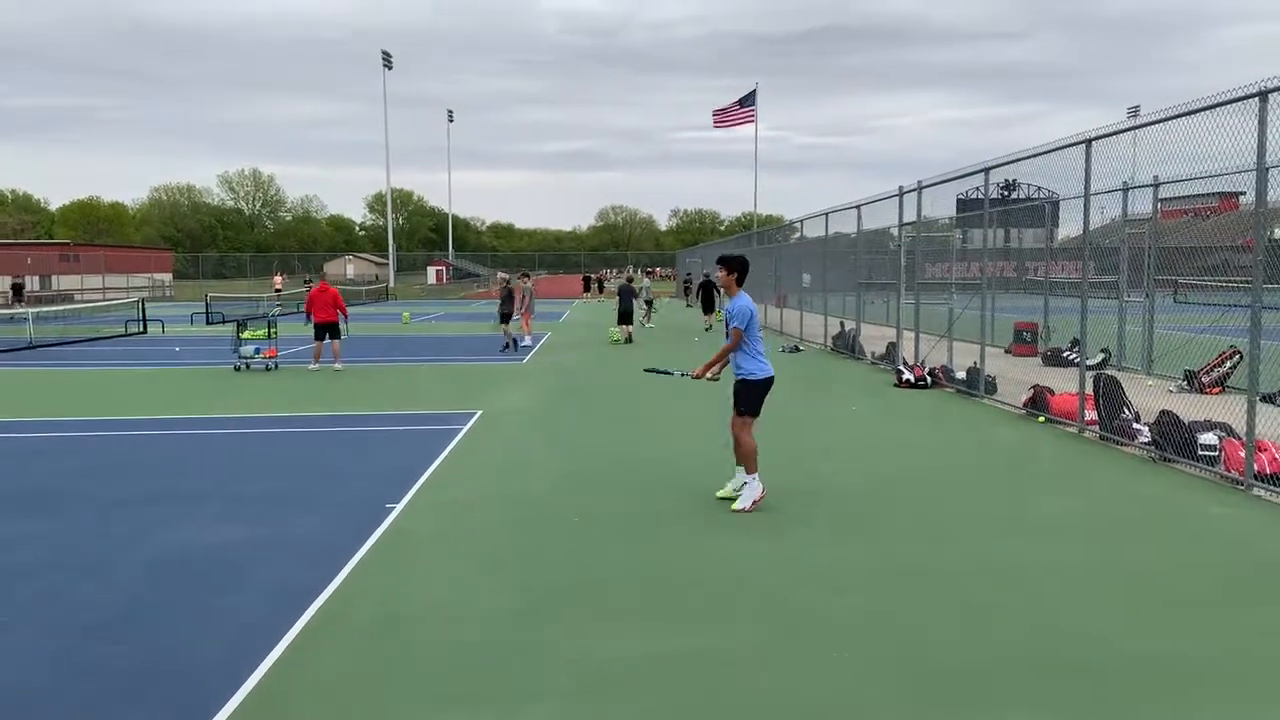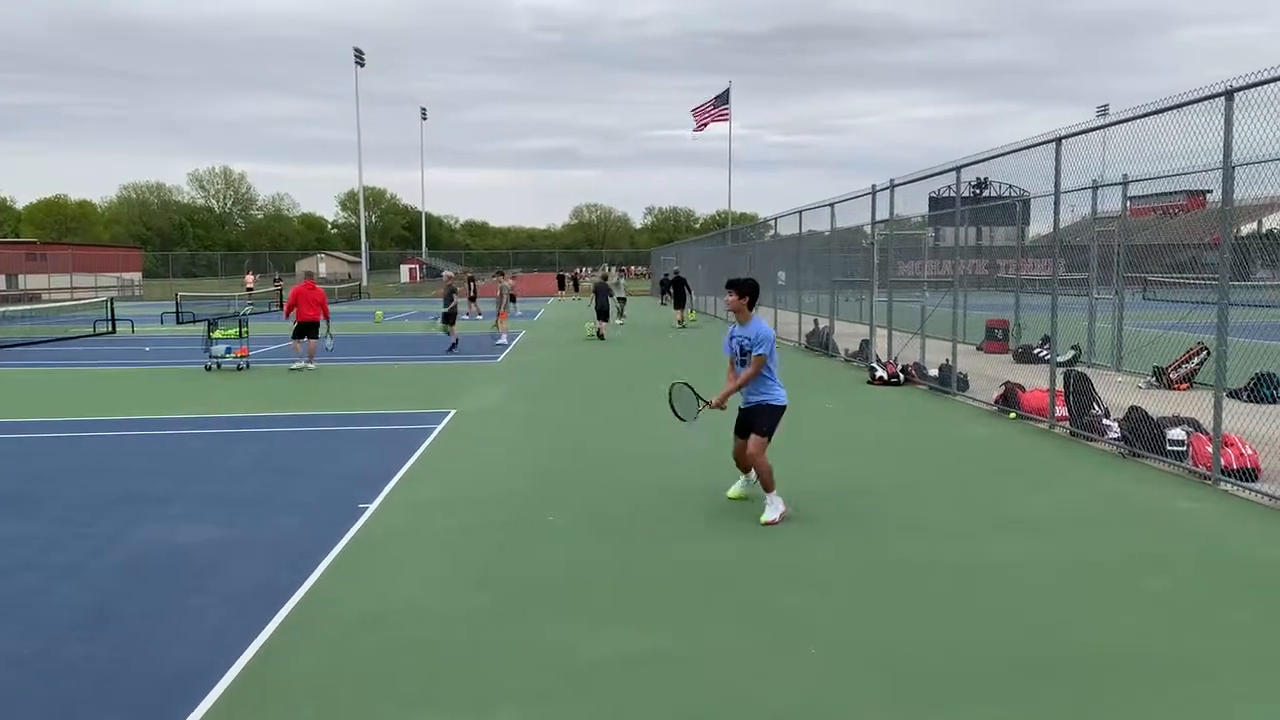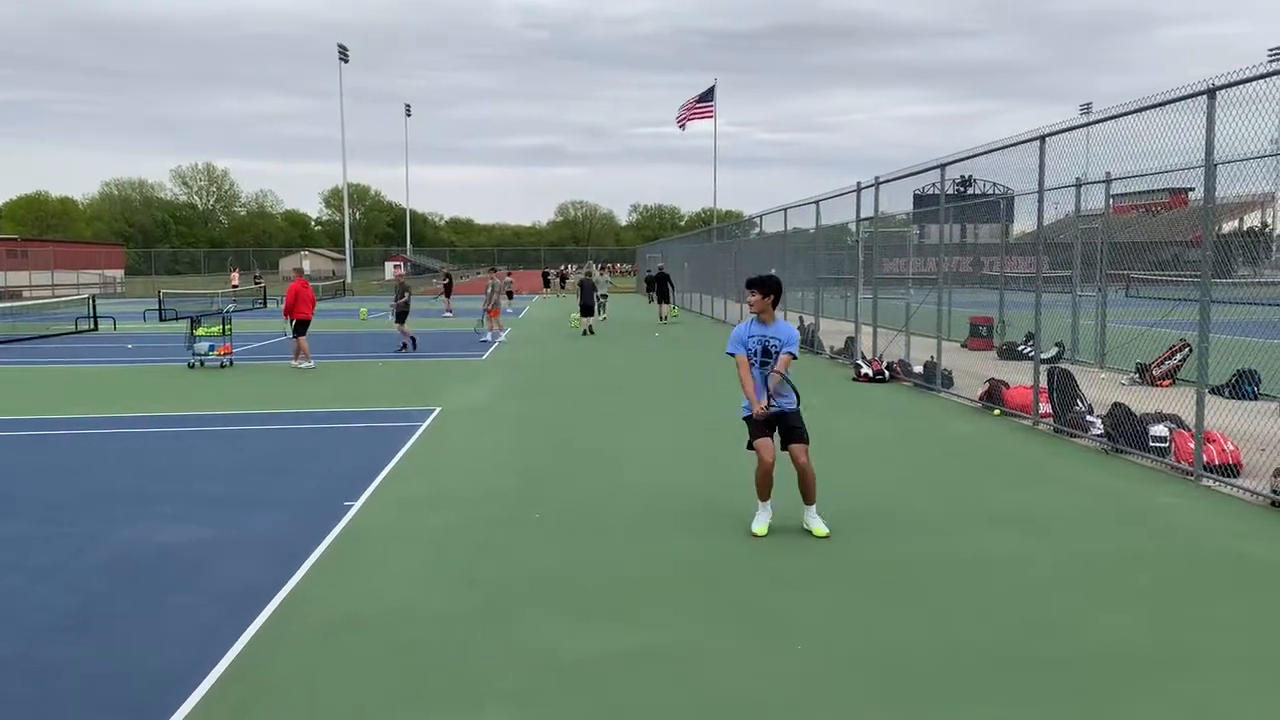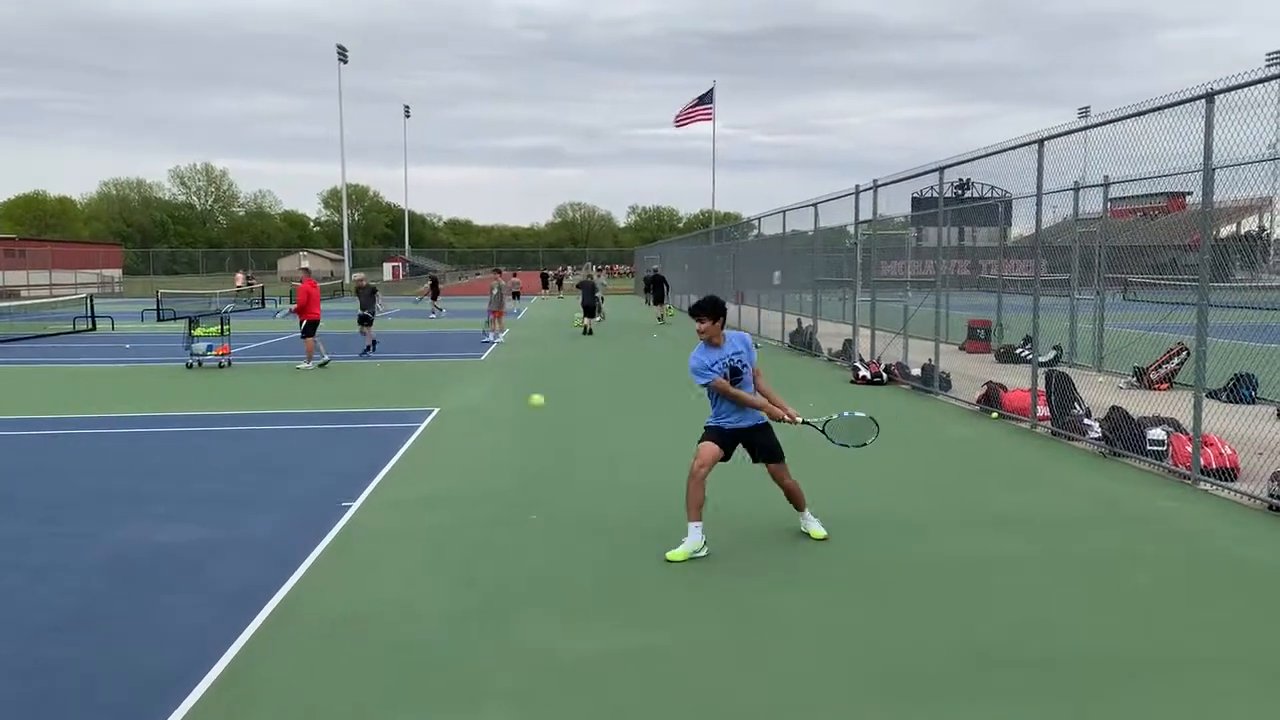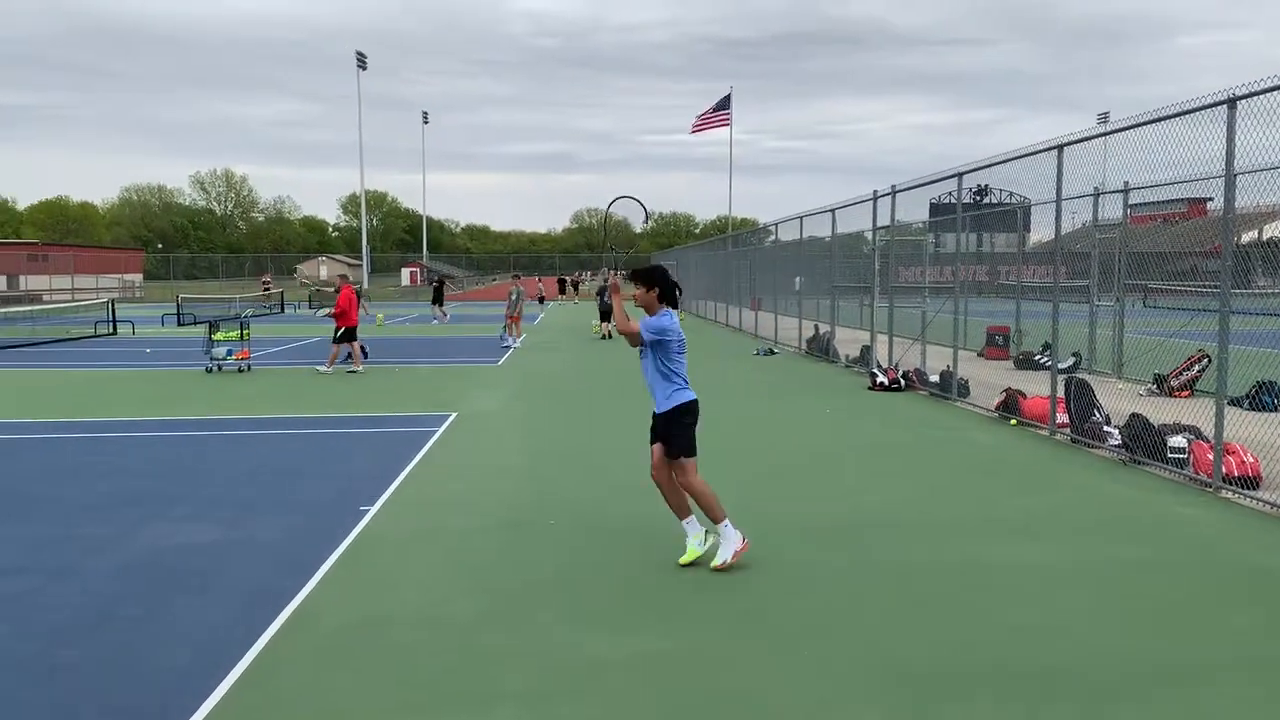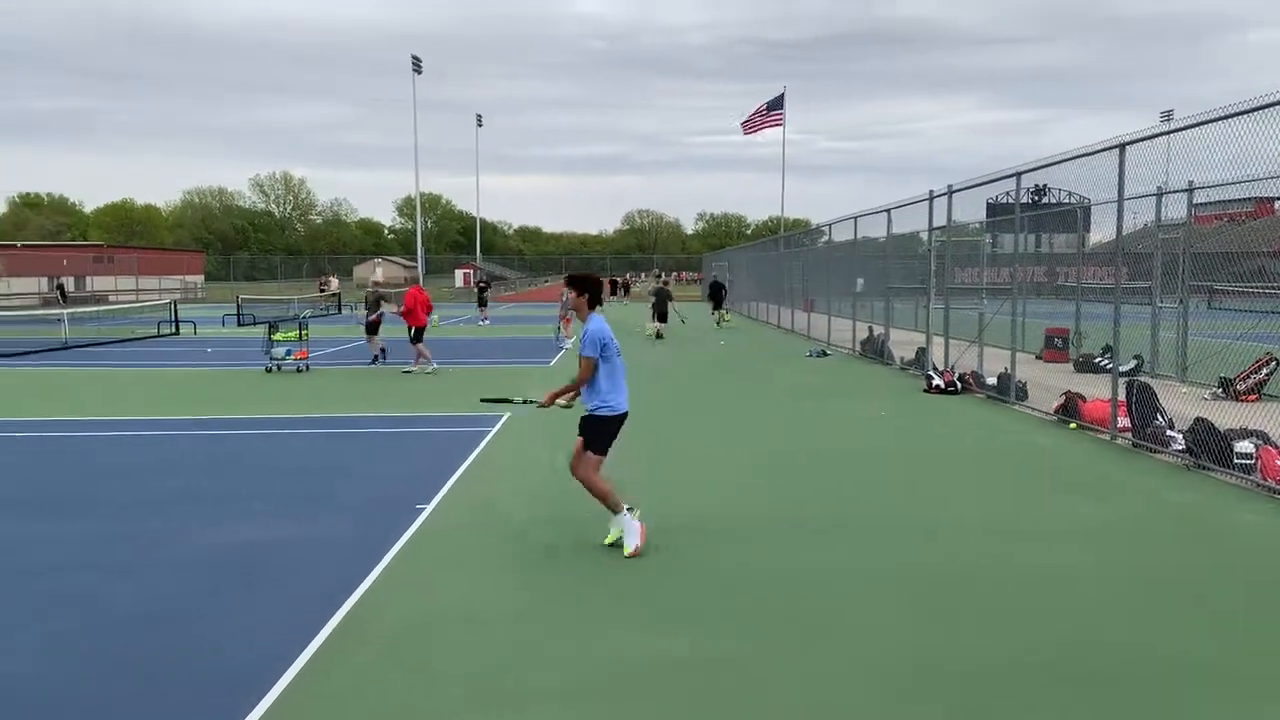
dt=0.5s
person 1, frame 1
left shoulder: (742, 306)
right shoulder: (732, 304)
left elbow: (732, 344)
left wrist: (706, 366)
right wrist: (718, 367)
left hip: (756, 376)
right hip: (746, 375)
left knee: (743, 430)
right knee: (736, 428)
left ankle: (753, 487)
right ankle: (740, 481)
person 1, frame 2
left shoulder: (763, 331)
right shoulder: (732, 332)
left elbow: (753, 371)
right elbow: (733, 368)
left wrist: (724, 395)
right wrist: (725, 396)
left hip: (771, 401)
right hip: (749, 401)
left knee: (755, 452)
right knee: (739, 453)
left ankle: (774, 502)
right ankle: (748, 478)
person 1, frame 3
left shoulder: (789, 332)
right shoulder: (740, 332)
left elbow: (780, 370)
right elbow: (743, 372)
left wrist: (770, 398)
right wrist: (755, 402)
left hip: (784, 407)
right hip: (756, 408)
left knee: (803, 462)
right knee: (766, 460)
left ankle: (810, 515)
right ankle: (764, 510)
person 1, frame 4
left shoulder: (742, 340)
right shoulder: (699, 360)
left elbow: (757, 379)
right elbow: (730, 393)
left wrist: (782, 407)
right wrist: (768, 408)
left hip: (755, 422)
right hip: (721, 424)
left knee: (784, 479)
right knee: (697, 469)
left ankle: (806, 518)
right ankle: (695, 539)
person 1, frame 5
left shoulder: (662, 322)
right shoulder: (659, 319)
left elbow: (623, 329)
right elbow: (631, 334)
left wrist: (615, 295)
right wrist: (618, 294)
left hip: (679, 407)
right hip: (664, 409)
left knee: (687, 477)
right knee: (660, 472)
left ankle: (731, 537)
right ankle: (696, 536)
person 1, frame 6
left shoulder: (593, 329)
right shoulder: (596, 325)
left elbow: (584, 376)
left wrist: (555, 395)
right wrist: (574, 394)
left hip: (605, 411)
right hip: (602, 409)
left knee: (586, 473)
right knee: (578, 467)
left ankle: (628, 522)
right ankle: (623, 519)
